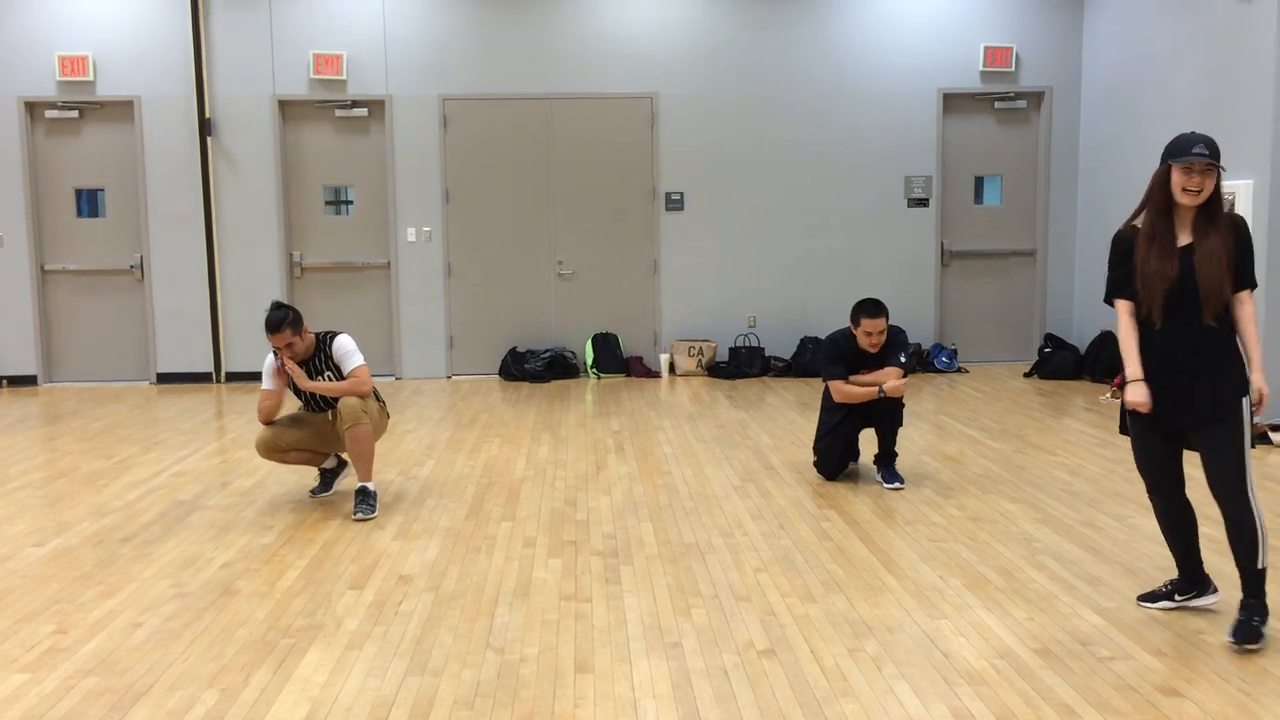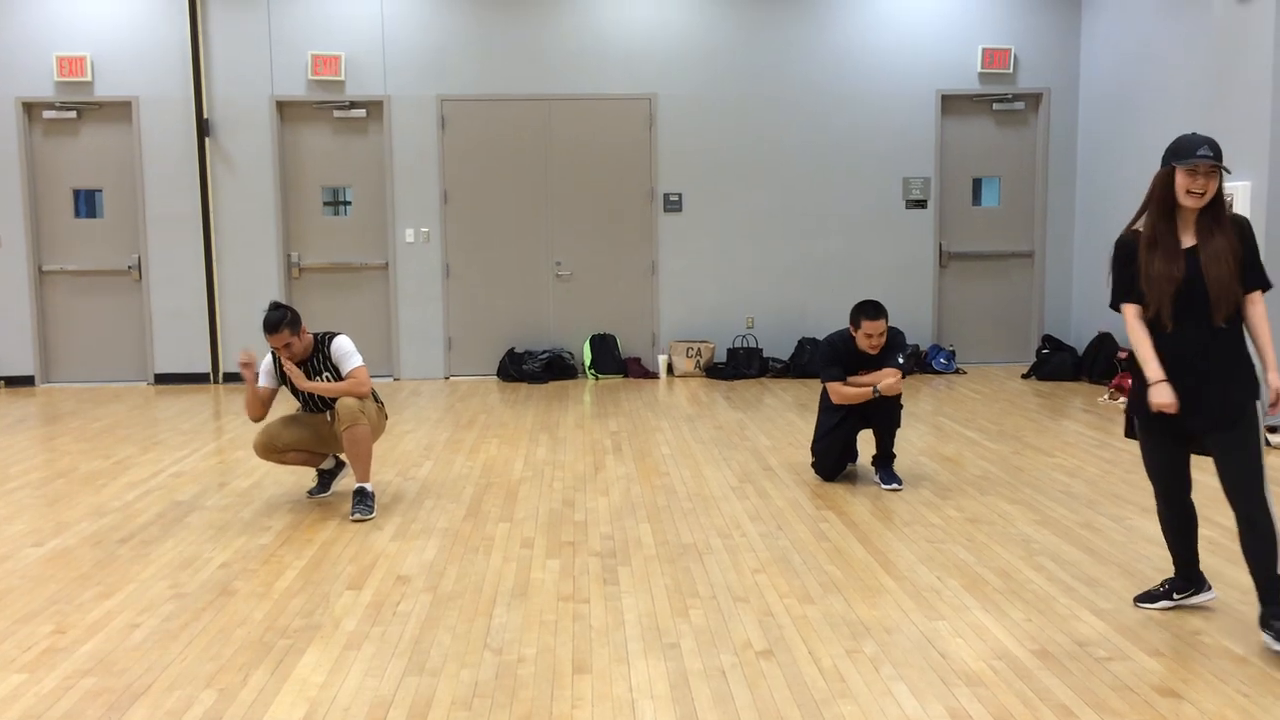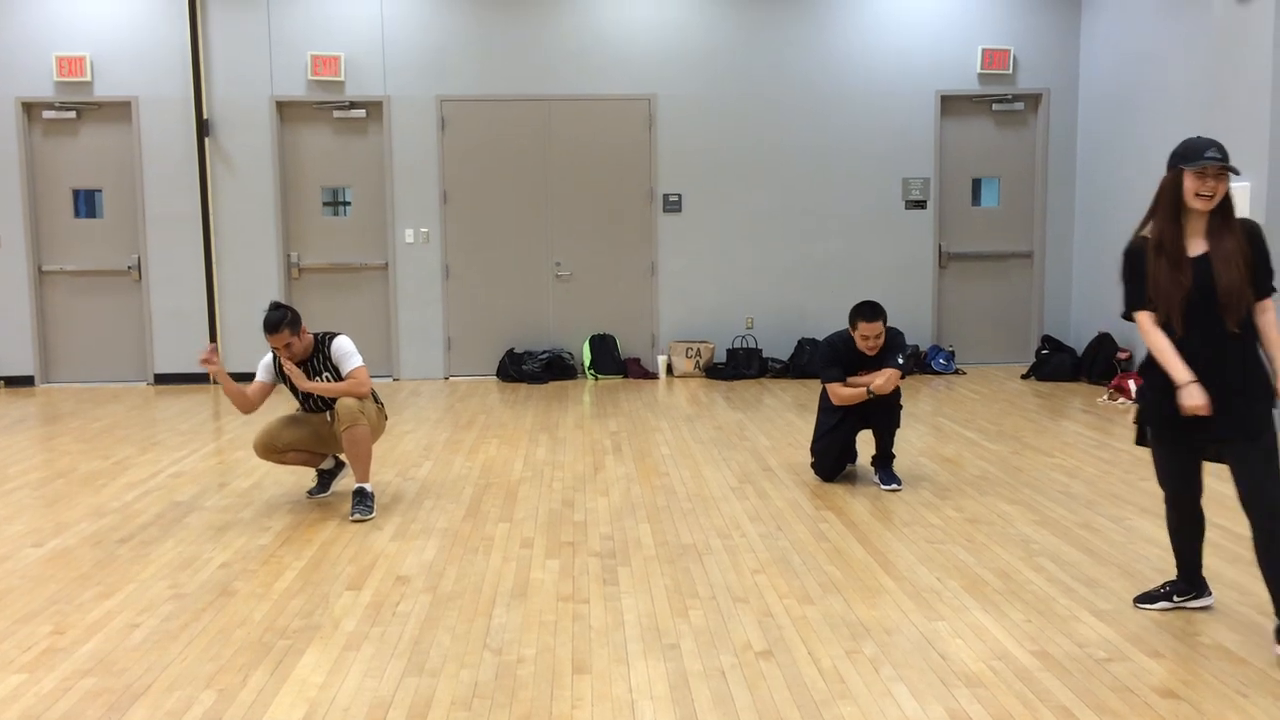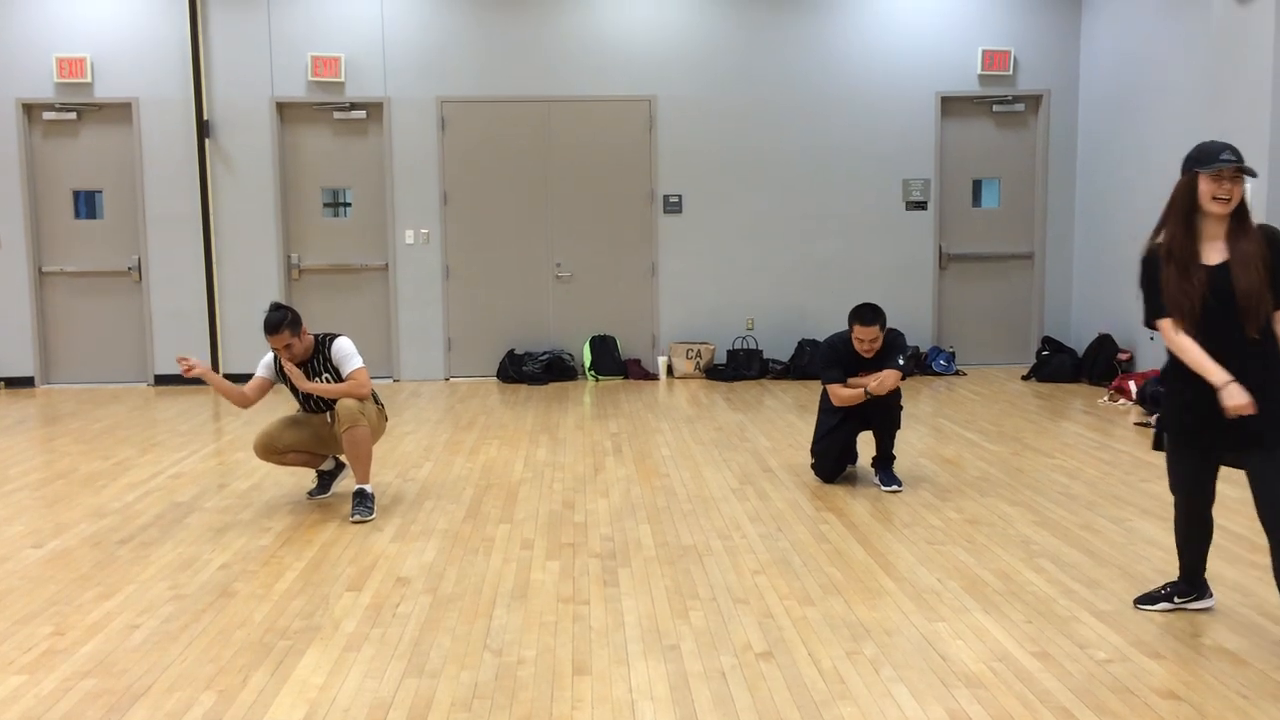
dt=0.1s
person 1, frame 1
left shoulder: (1230, 231)
right shoulder: (1133, 239)
left elbow: (1242, 303)
right elbow: (1124, 312)
left wrist: (1256, 369)
right wrist: (1134, 378)
left hip: (1218, 387)
right hip: (1152, 387)
left knee: (1233, 492)
right knee: (1163, 491)
left ankle: (1254, 603)
right ankle: (1193, 583)
person 1, frame 2
left shoulder: (1235, 232)
right shoulder: (1136, 243)
right elbow: (1132, 317)
right wrist: (1156, 380)
left hip: (1229, 389)
right hip: (1162, 390)
right knee: (1170, 492)
right ankle: (1188, 581)
person 1, frame 3
right shoulder: (1144, 251)
right elbow: (1146, 323)
right wrist: (1184, 382)
right hip: (1173, 397)
right knee: (1180, 498)
right ankle: (1190, 584)
person 1, frame 4
right shoulder: (1162, 257)
right elbow: (1171, 332)
right wrist: (1223, 383)
right hip: (1193, 405)
right knee: (1190, 503)
right ankle: (1191, 587)
person 2, frame 1
left shoulder: (338, 344)
right shoulder: (274, 362)
left elbow: (365, 386)
right elbow: (265, 417)
left wrist: (308, 384)
right wrist: (278, 389)
left hip: (366, 418)
right hip: (320, 425)
left knee: (350, 404)
right knee: (266, 443)
left ankle: (365, 489)
right ankle: (331, 465)
person 2, frame 2
left shoulder: (336, 344)
right shoulder: (272, 362)
left elbow: (363, 387)
right elbow: (256, 415)
left wrist: (306, 385)
right wrist: (250, 382)
left hip: (364, 418)
right hip: (319, 425)
left knee: (347, 405)
right knee: (264, 444)
left ankle: (364, 490)
right ankle: (330, 466)
person 2, frame 3
left shoulder: (336, 345)
right shoulder: (273, 361)
left elbow: (363, 388)
right elbow: (248, 405)
left wrist: (307, 384)
right wrist: (219, 374)
left hip: (360, 420)
right hip: (319, 426)
left knee: (349, 406)
right knee: (265, 445)
left ankle: (363, 490)
right ankle: (330, 466)
person 2, frame 4
left shoulder: (336, 345)
right shoulder: (273, 361)
left elbow: (363, 389)
right elbow: (245, 399)
left wrist: (307, 385)
right wrist: (206, 375)
left hip: (361, 421)
right hip: (321, 426)
left knee: (348, 406)
right knee: (264, 445)
left ankle: (364, 492)
right ankle: (330, 467)
person 3, frame 1
left shoulder: (897, 337)
right shoulder: (834, 343)
left elbow: (890, 377)
right elbow: (839, 393)
left wrist: (848, 379)
right wrist: (882, 390)
left hip: (880, 406)
right hip: (843, 406)
left knee: (892, 399)
right knee: (828, 469)
left ankle: (886, 463)
right ankle: (850, 450)
person 3, frame 2
left shoulder: (895, 338)
right shoulder: (832, 345)
left elbow: (888, 378)
right elbow: (837, 395)
left wrist: (847, 380)
right wrist: (878, 390)
left hip: (878, 407)
right hip: (841, 408)
left knee: (890, 398)
right knee: (826, 469)
left ankle: (884, 464)
right ankle: (848, 451)
person 3, frame 3
left shoulder: (895, 339)
right shoulder: (831, 345)
left elbow: (891, 380)
right elbow: (836, 396)
left wrist: (846, 381)
right wrist: (870, 390)
left hip: (878, 407)
right hip: (842, 407)
left knee: (890, 397)
right knee: (825, 470)
left ankle: (883, 464)
right ankle: (847, 451)
person 3, frame 4
left shoulder: (895, 340)
right shoulder: (832, 347)
left elbow: (891, 381)
right elbow: (837, 397)
left wrist: (847, 382)
right wrist: (868, 391)
left hip: (878, 408)
right hip: (842, 408)
left knee: (890, 396)
right knee: (826, 471)
left ankle: (884, 466)
right ankle: (847, 452)
